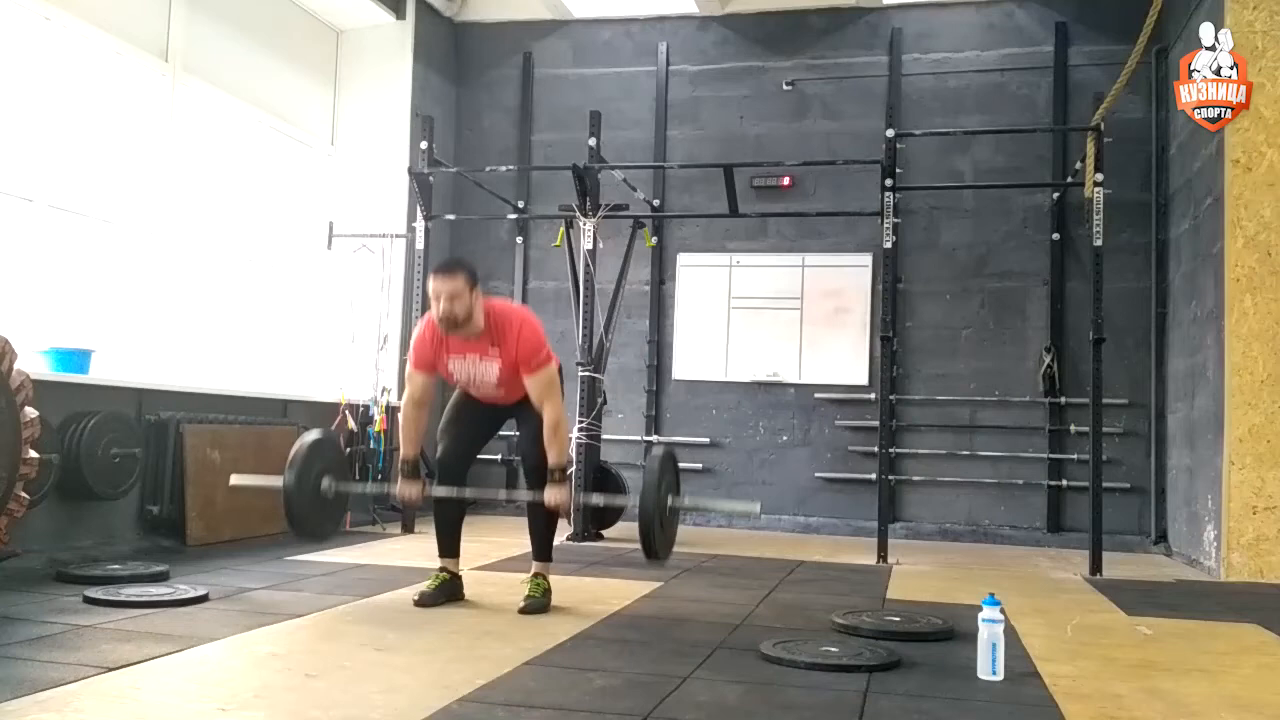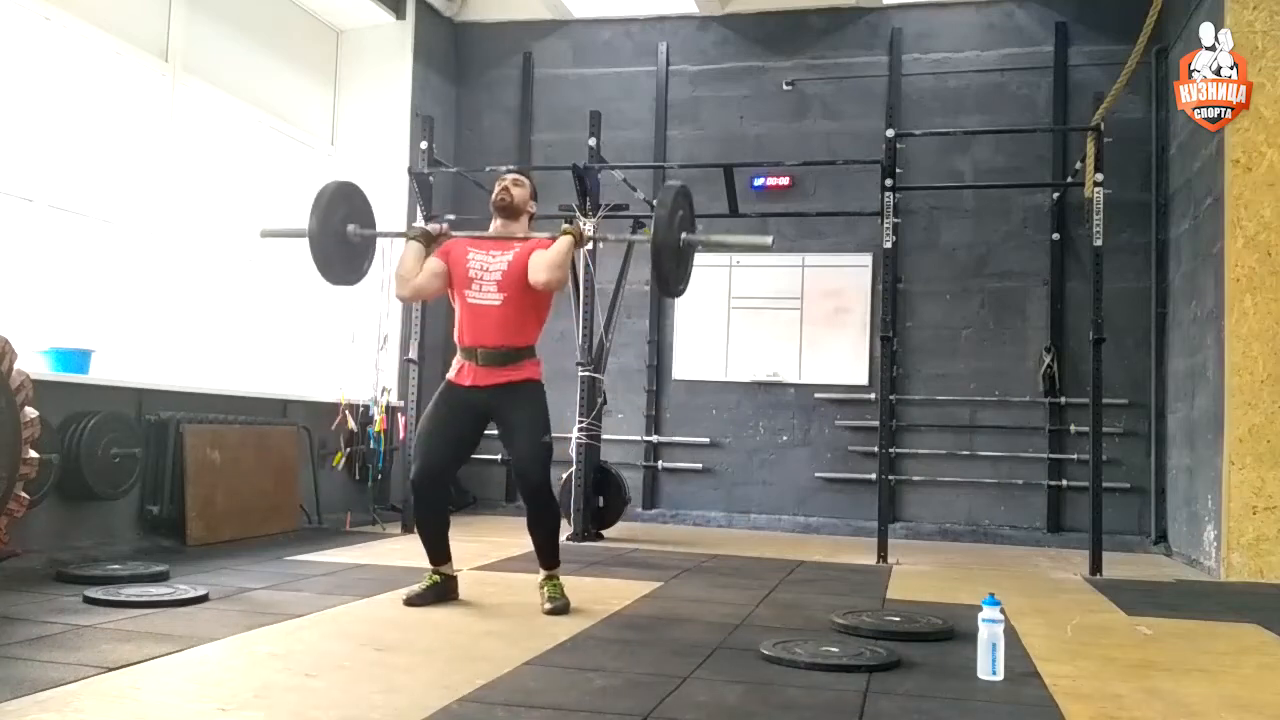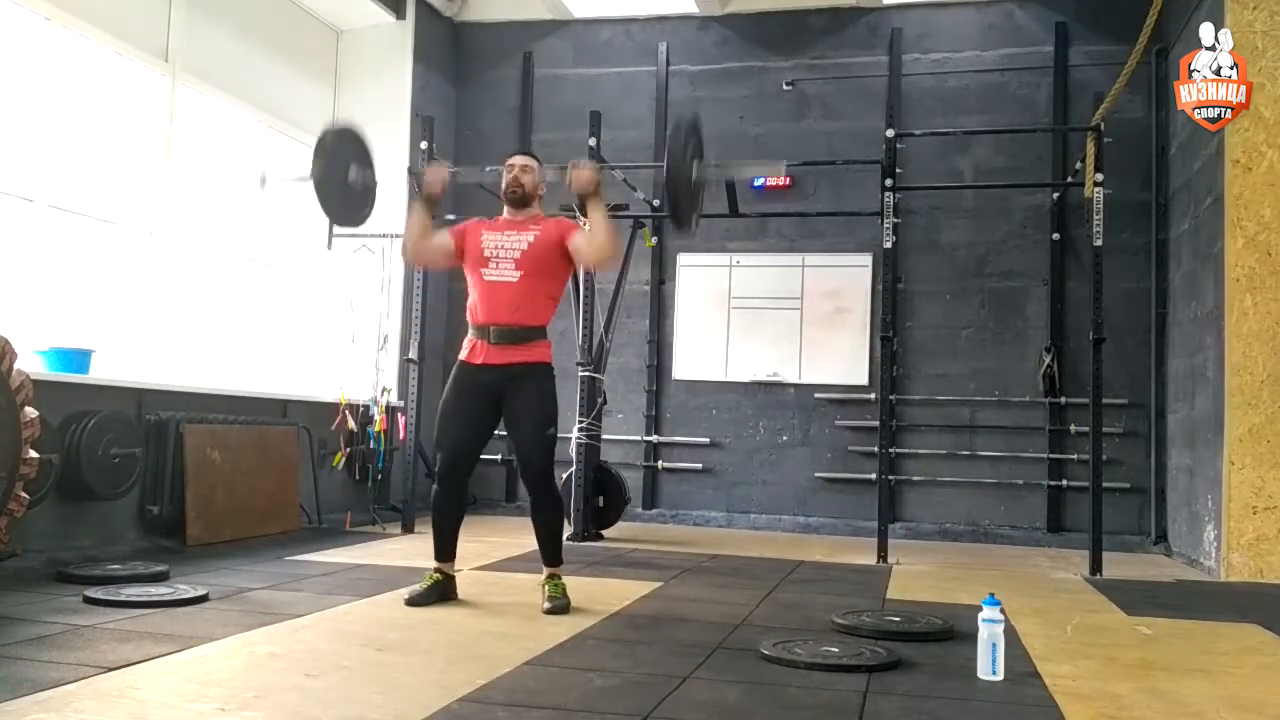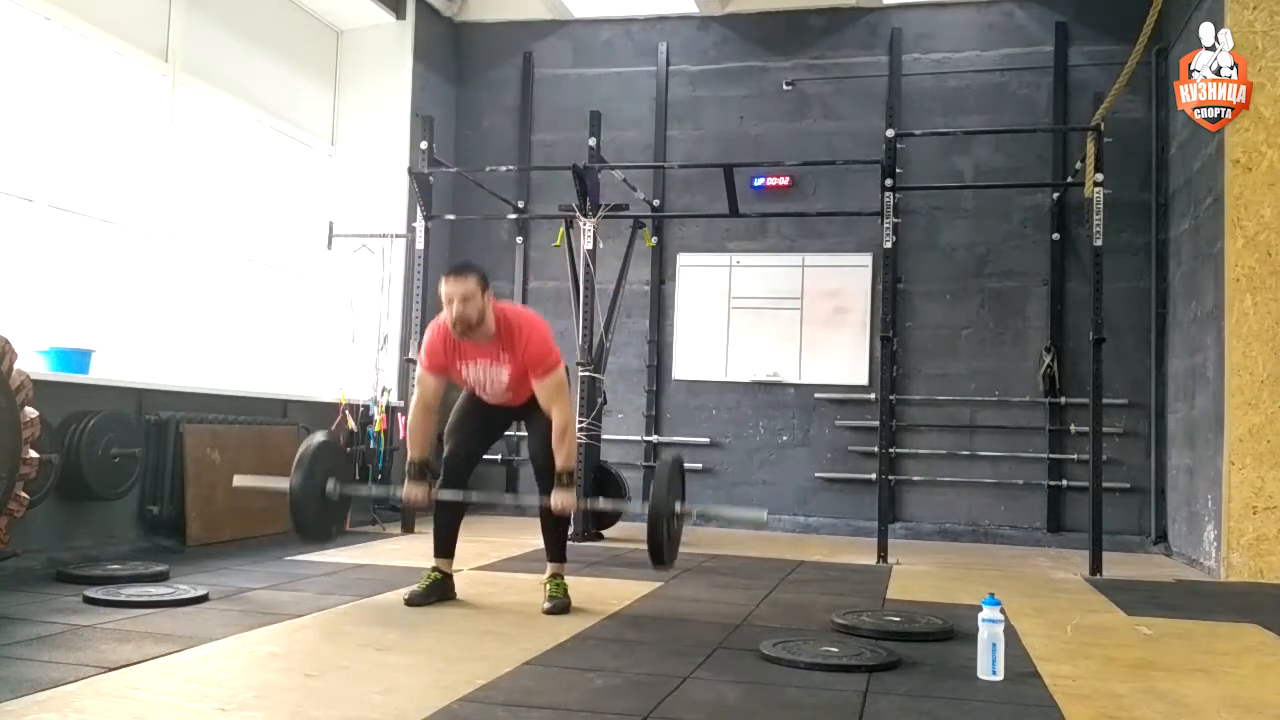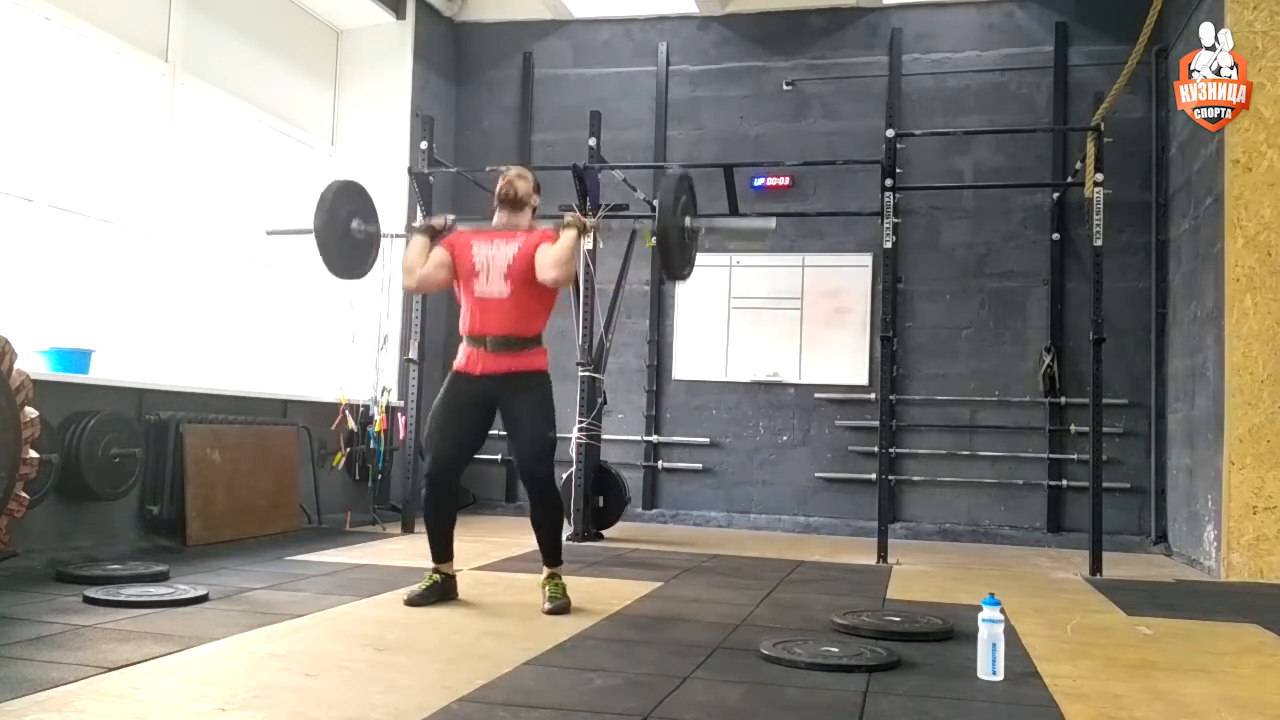
dt=1s
person 1, frame 1
left shoulder: (520, 328)
right shoulder: (428, 334)
left elbow: (550, 407)
right elbow: (414, 402)
left wrist: (558, 478)
right wrist: (408, 469)
left hip: (530, 394)
right hip: (477, 395)
left knee: (535, 474)
right knee: (446, 467)
left ankle: (540, 578)
right ankle: (449, 574)
person 1, frame 2
left shoulder: (537, 250)
right shoulder: (455, 249)
left elbow: (547, 278)
right elbow: (407, 289)
left wrist: (567, 240)
right wrist: (419, 243)
left hip: (518, 384)
right hip: (461, 382)
left knee: (534, 480)
right knee: (424, 477)
left ankle: (551, 578)
right ankle: (441, 574)
person 1, frame 3
left shoulder: (557, 230)
right shoulder: (476, 230)
left elbow: (602, 257)
right elbow: (419, 255)
left wrist: (591, 198)
right wrist: (427, 199)
left hip: (529, 367)
right hip: (473, 362)
left knee: (537, 474)
right knee: (450, 469)
left ankle: (553, 579)
right ankle: (442, 574)
person 1, frame 4
left shoulder: (528, 334)
right shoulder: (438, 336)
left elbow: (561, 413)
right elbow: (423, 405)
left wrist: (564, 483)
right wrist: (416, 473)
left hip: (537, 399)
right hip: (484, 398)
left knee: (546, 472)
right knee: (453, 466)
left ankle: (555, 577)
right ankle: (441, 572)
person 1, frame 5
left shoulder: (542, 242)
right shoulder: (461, 244)
left elbow: (555, 275)
right elbow: (415, 278)
left wrist: (572, 233)
right wrist: (425, 234)
left hip: (525, 375)
right hip: (468, 371)
left knee: (536, 472)
right knee: (439, 470)
left ankle: (552, 577)
right ankle: (442, 574)
